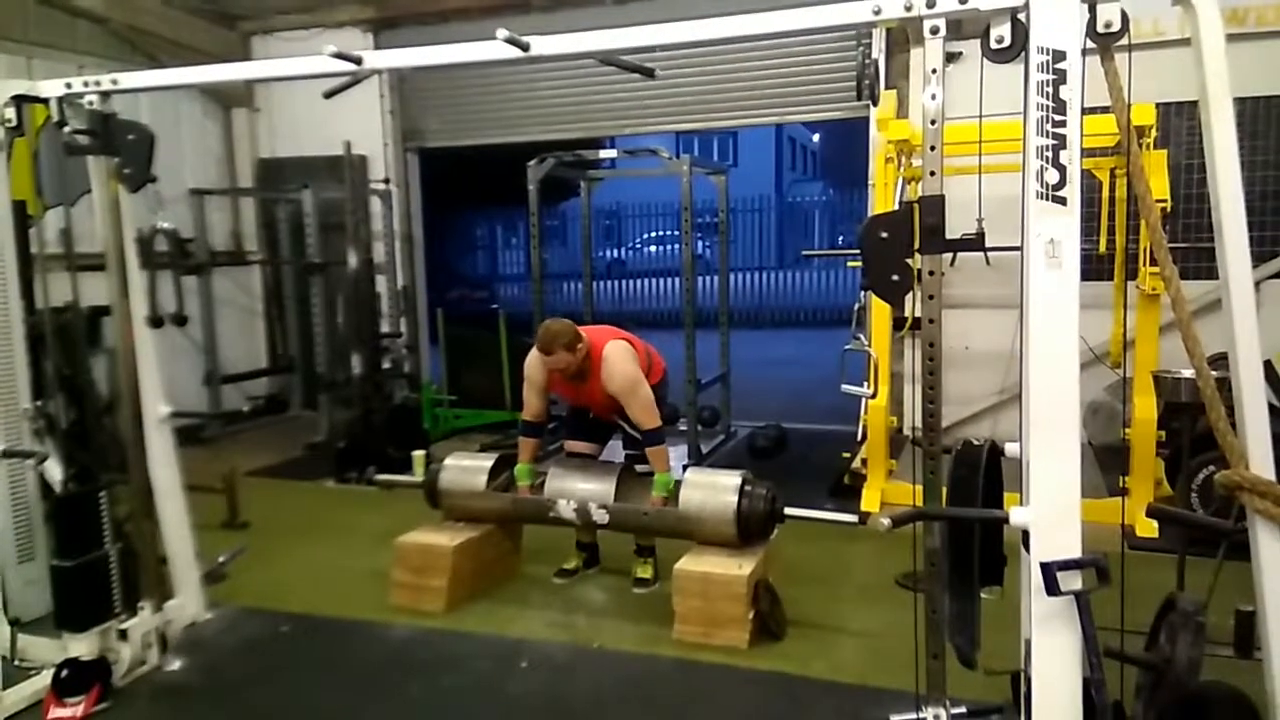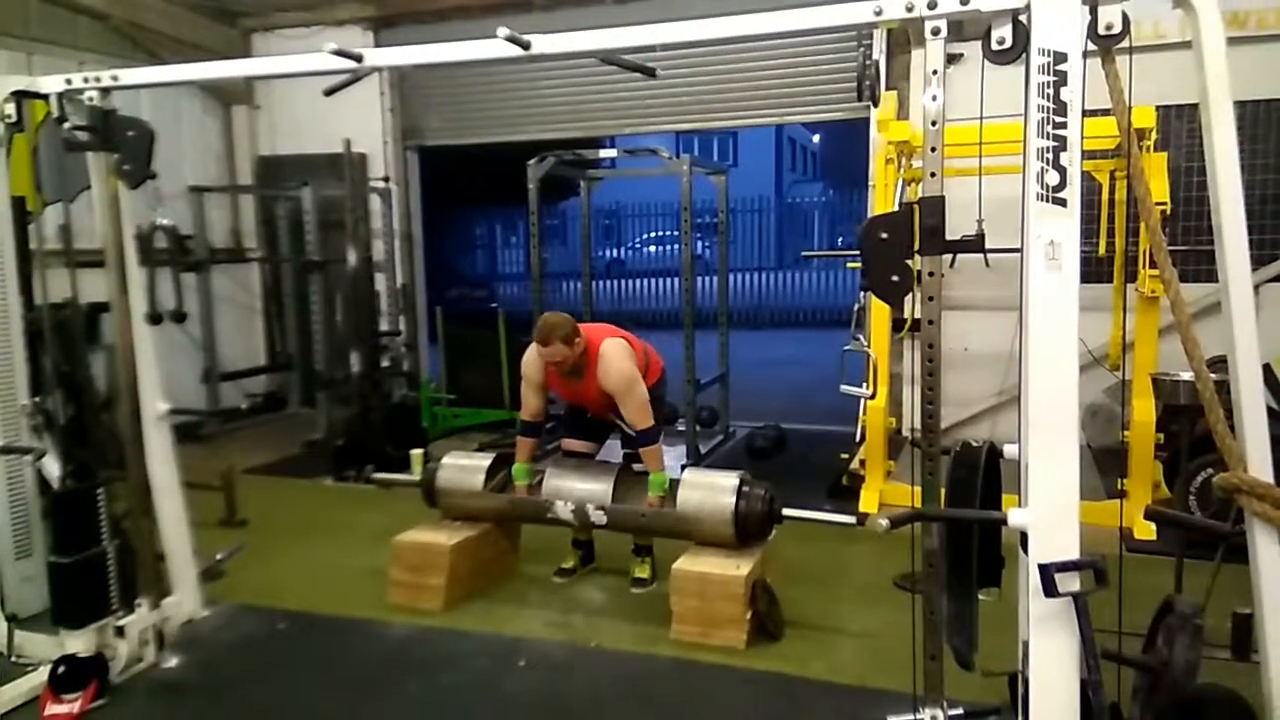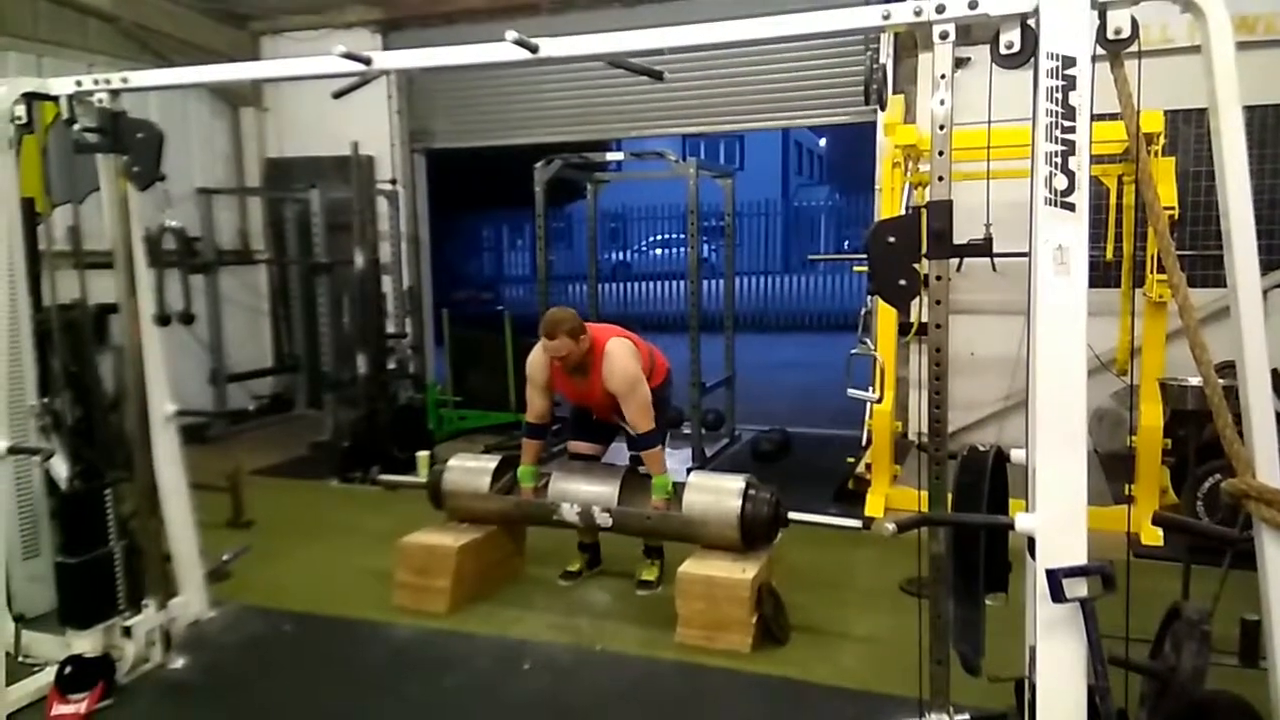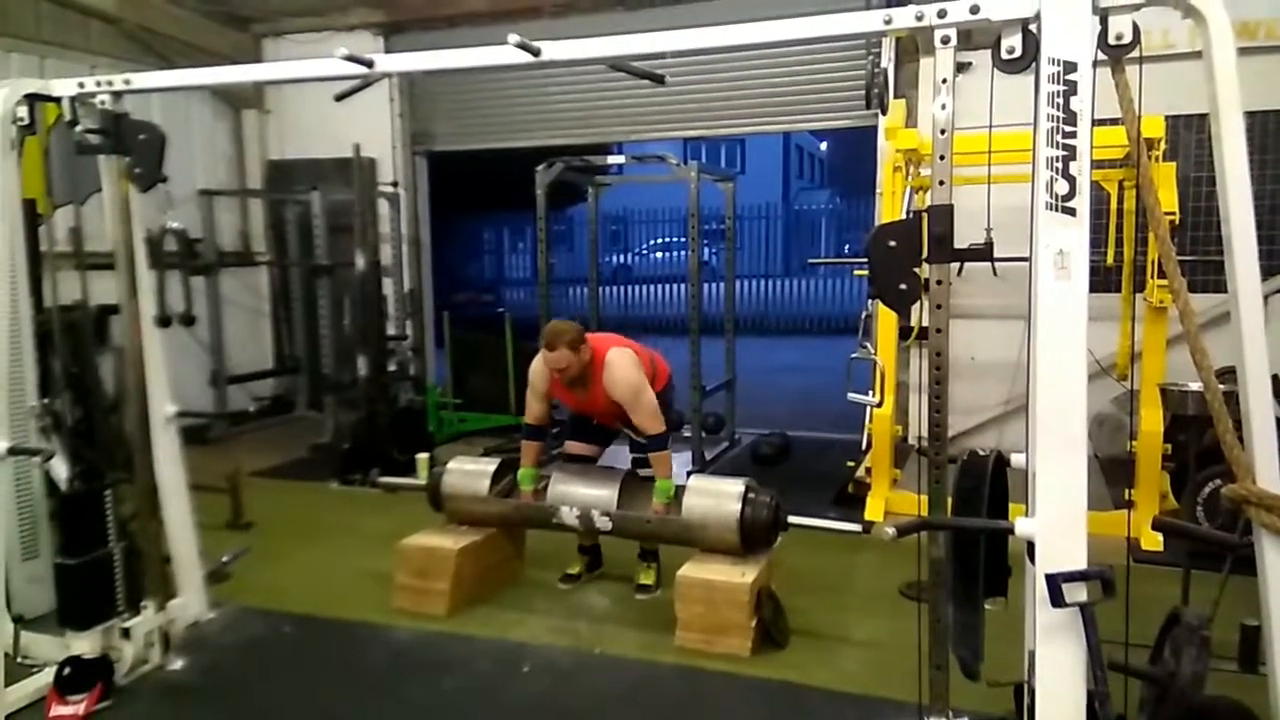
dt=0.3s
person 1, frame 1
left shoulder: (616, 362)
right shoulder: (536, 362)
left elbow: (651, 426)
right elbow: (532, 418)
left wrist: (661, 485)
right wrist: (523, 475)
left hip: (644, 386)
right hip: (587, 400)
left knee: (640, 473)
left ankle: (645, 556)
right ankle: (586, 551)
person 1, frame 2
left shoulder: (613, 360)
right shoulder: (534, 359)
left elbow: (643, 427)
right elbow: (531, 418)
left wrist: (657, 486)
right wrist: (521, 476)
left hip: (643, 386)
right hip: (586, 398)
left ankle: (643, 555)
right ankle: (582, 549)
person 1, frame 3
left shoulder: (617, 360)
right shoulder: (539, 359)
left elbow: (644, 429)
right elbow: (536, 419)
left wrist: (660, 488)
right wrist: (527, 478)
left hip: (648, 389)
right hip: (591, 400)
left knee: (643, 474)
left ankle: (653, 556)
right ankle: (588, 552)
person 1, frame 4
left shoulder: (618, 369)
right shoulder: (541, 368)
left elbow: (656, 432)
right elbow: (534, 423)
left wrist: (663, 493)
right wrist: (526, 481)
left hip: (651, 391)
right hip: (592, 405)
left ankle: (649, 560)
right ankle: (588, 554)
